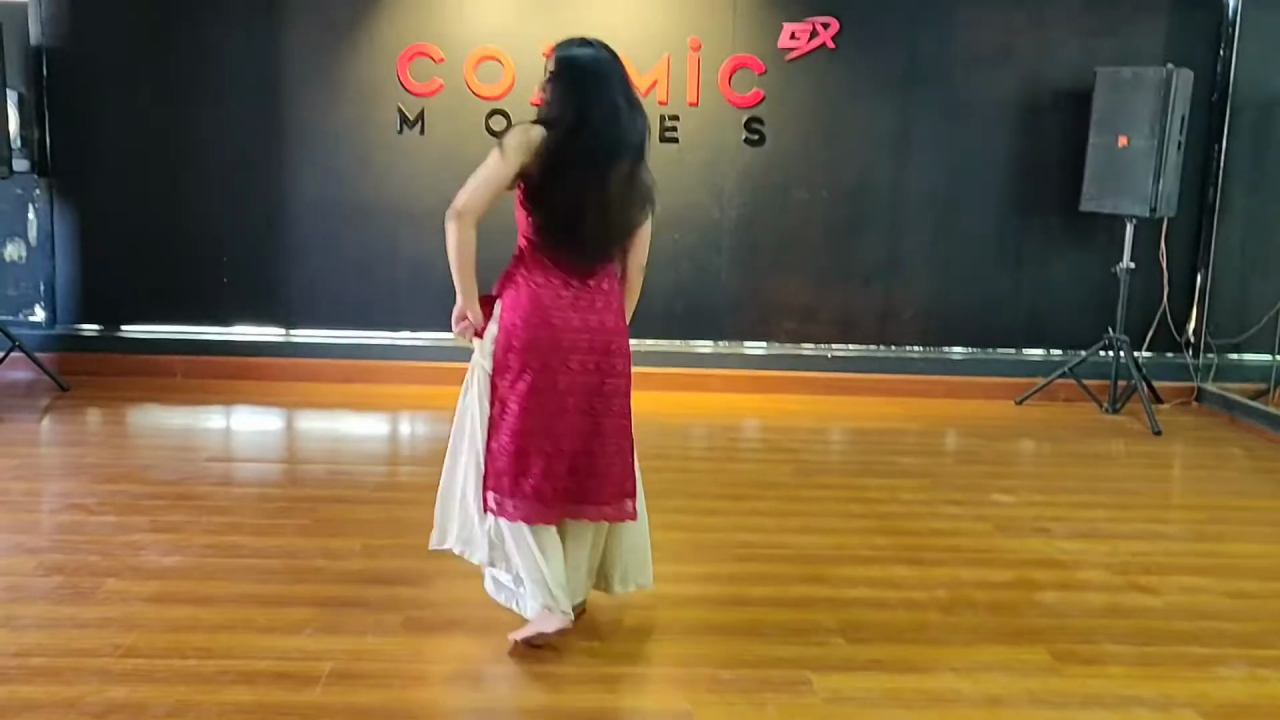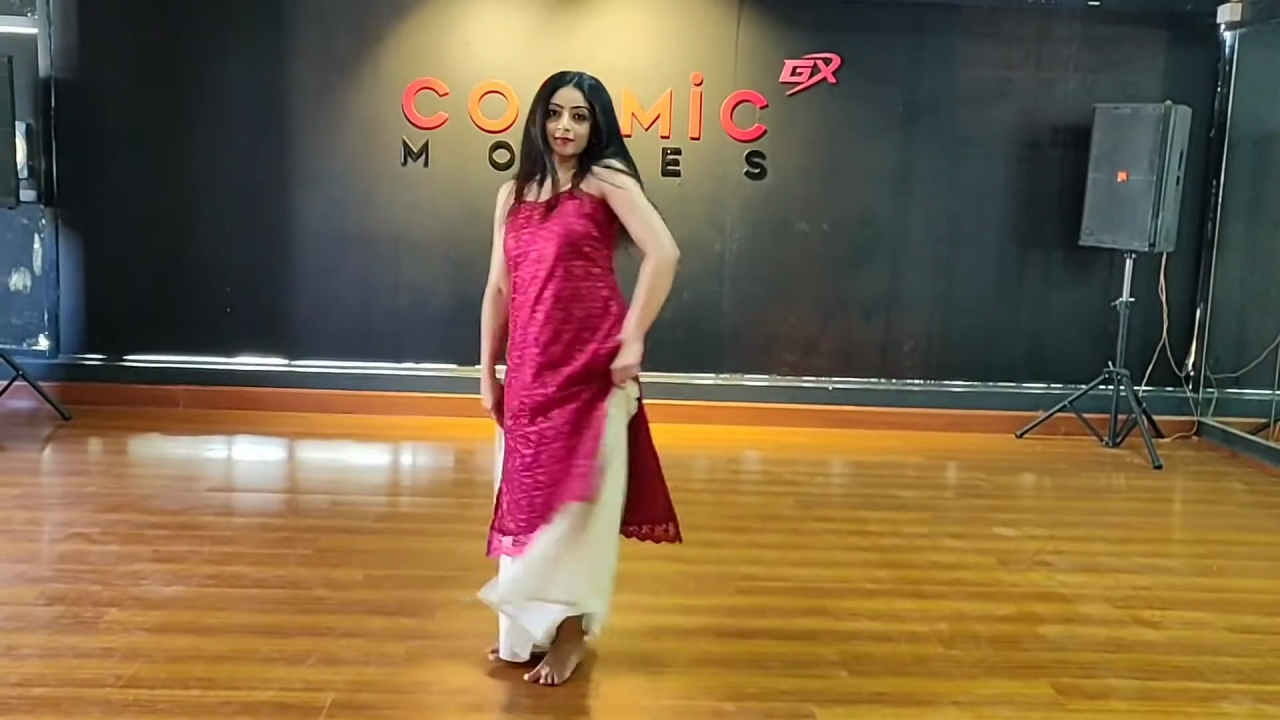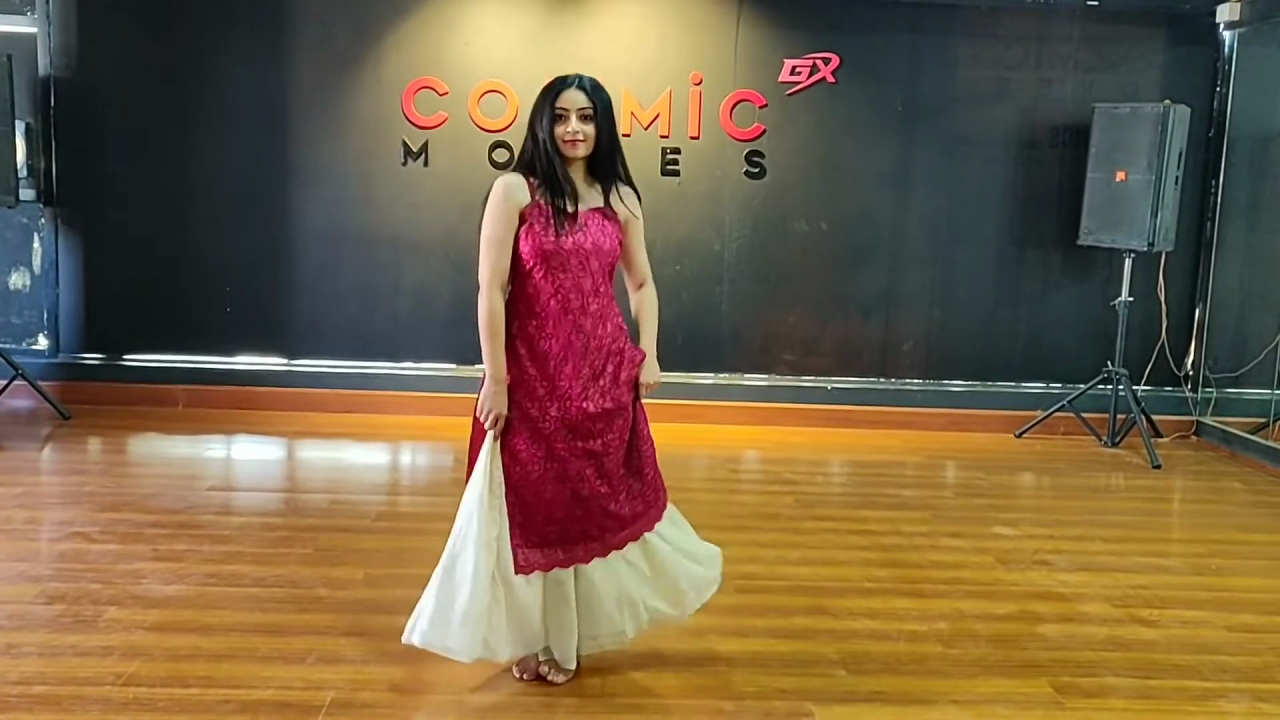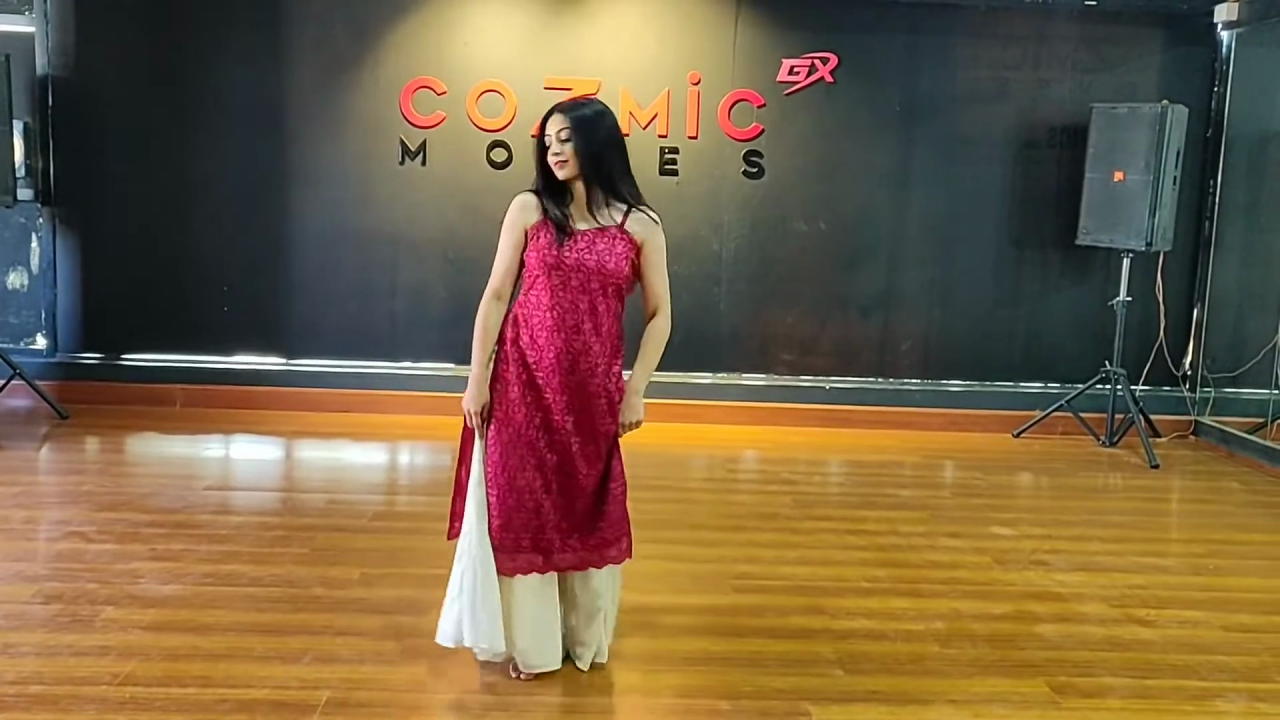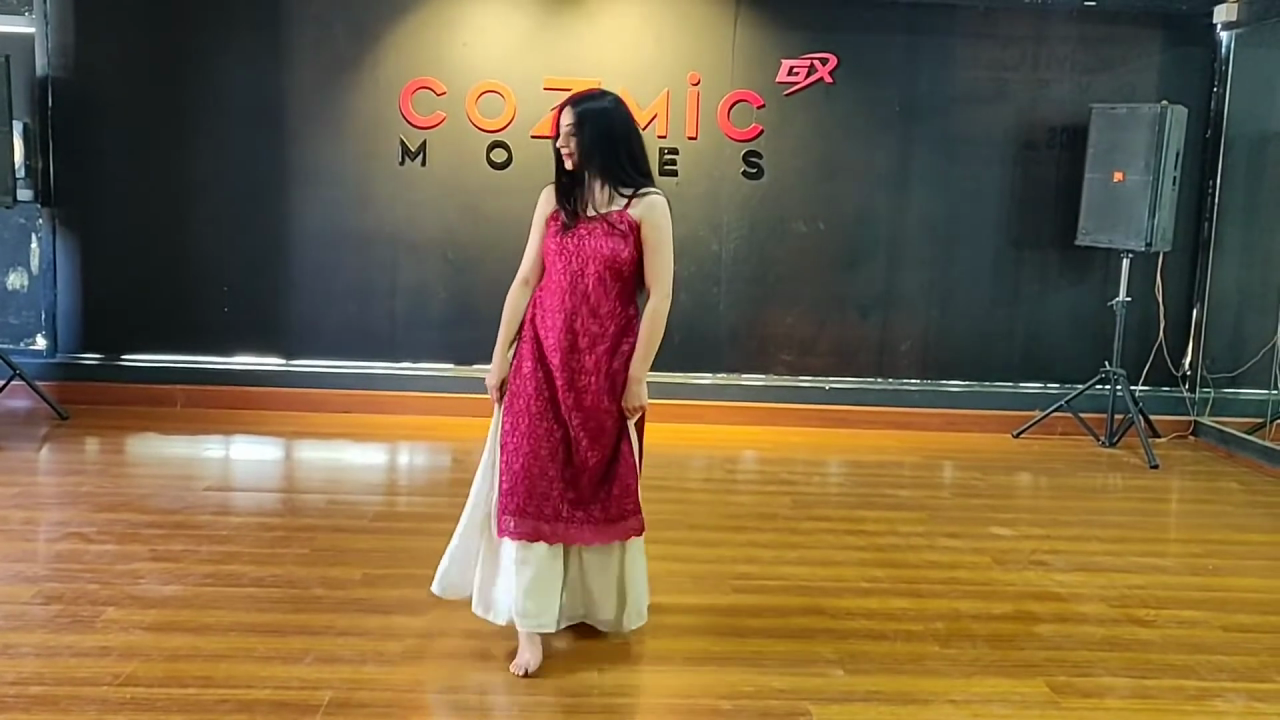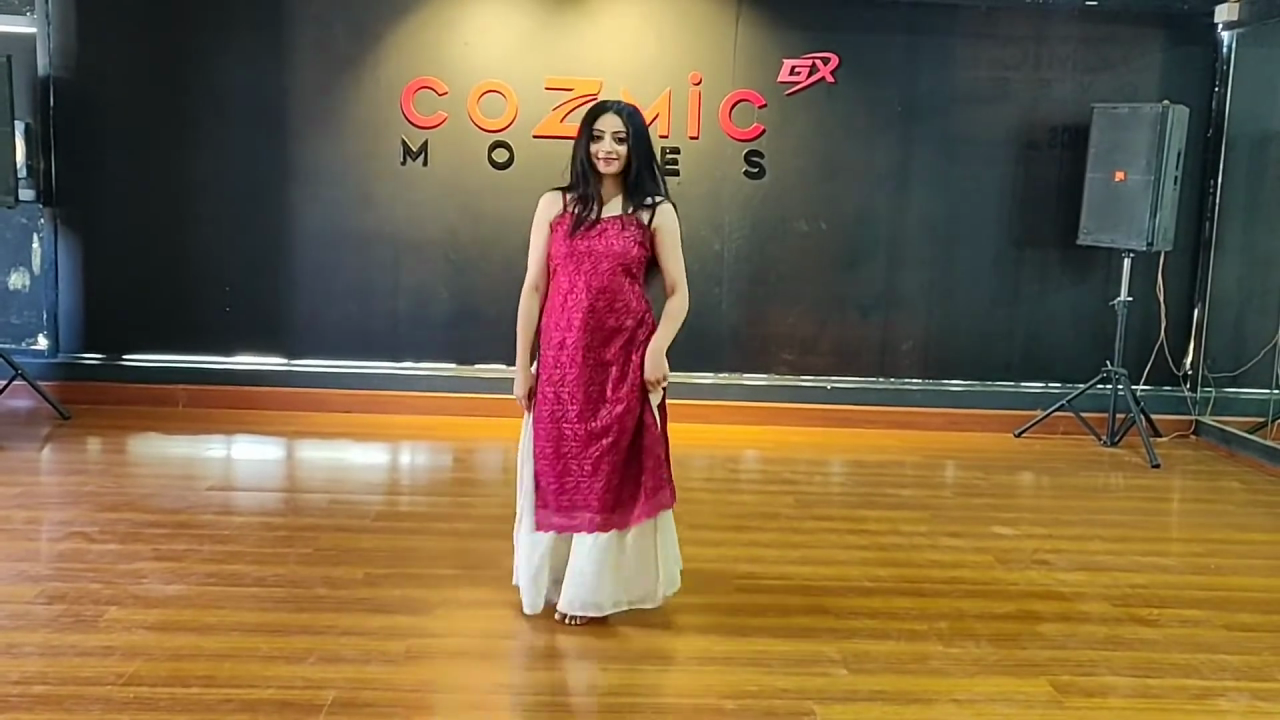
dt=0.5s
person 1, frame 1
left shoulder: (531, 140)
right shoulder: (628, 158)
left elbow: (463, 212)
right elbow: (636, 261)
left wrist: (468, 297)
left hip: (532, 317)
right hip: (601, 325)
left knee: (521, 458)
right knee: (590, 461)
left ankle: (549, 600)
right ankle: (571, 589)
person 1, frame 2
left shoulder: (607, 177)
right shoulder: (513, 193)
left elbow: (664, 251)
right elbow: (499, 287)
left wrist: (633, 338)
right wrist: (488, 367)
left hip: (594, 360)
right hip: (533, 367)
left knee: (580, 493)
right knee: (533, 493)
left ankle: (568, 627)
right ankle: (533, 628)
person 1, frame 3
left shoulder: (620, 200)
right shoulder: (514, 190)
left elbow: (641, 283)
right elbow: (491, 289)
left wrist: (647, 354)
right wrist: (495, 381)
left hip: (606, 377)
right hip: (533, 375)
left knee: (604, 502)
right knee: (533, 505)
left ankle: (578, 634)
right ankle: (535, 638)
person 1, frame 4
left shoulder: (640, 224)
right shoulder: (529, 209)
left elbow: (659, 314)
right elbow: (496, 296)
left wrist: (635, 391)
right wrist: (477, 379)
left hip: (593, 392)
right hip: (522, 382)
left knee: (590, 516)
right knee: (521, 512)
left ankle: (582, 634)
right ankle: (531, 640)
person 1, frame 5
left shoulder: (646, 206)
right shoulder: (553, 200)
left elbow: (659, 299)
right elbow: (526, 282)
left wrist: (637, 379)
right wrist: (501, 357)
left hip: (605, 367)
right hip: (542, 363)
left knee: (601, 490)
right knee: (531, 487)
left ankle: (596, 604)
right ankle: (534, 622)
person 1, frame 6
left shoulder: (655, 212)
right shoulder: (554, 205)
left elbow: (678, 293)
right elbow: (533, 288)
left wrist: (657, 350)
right wrist: (523, 364)
left hip: (625, 360)
right hip: (562, 360)
left knee: (615, 474)
right knee: (558, 470)
left ankle: (593, 588)
right ankle: (554, 578)
